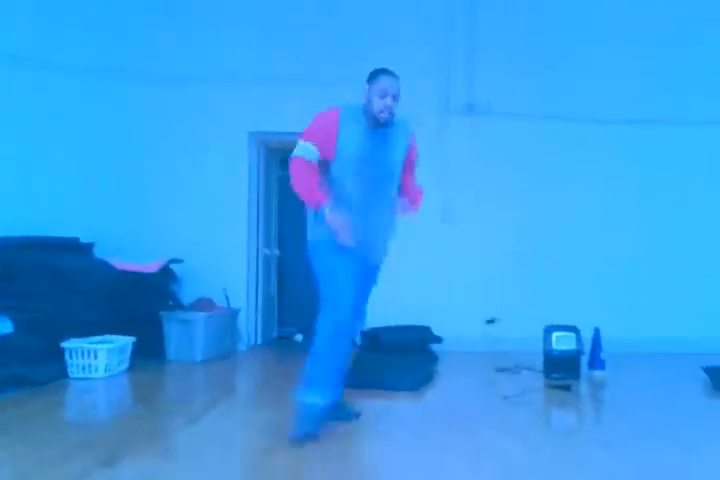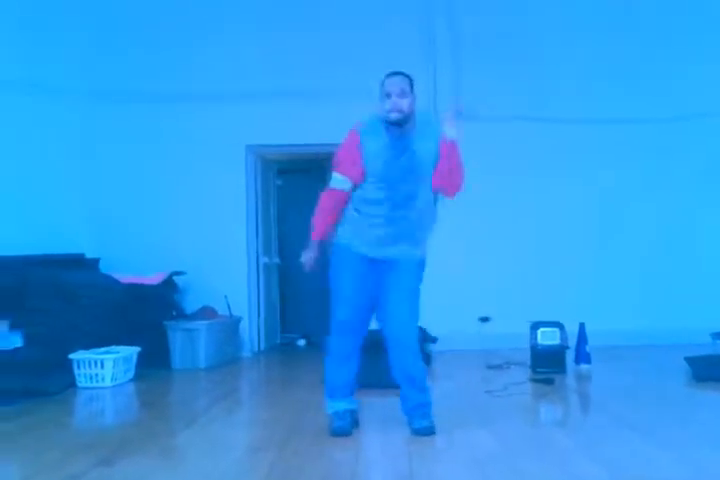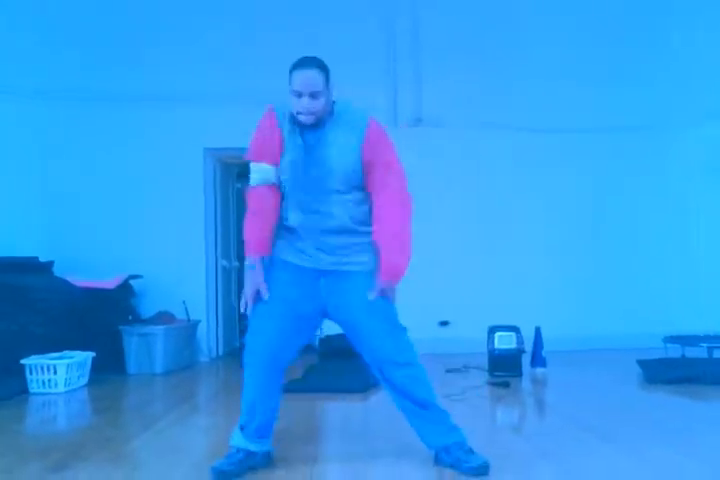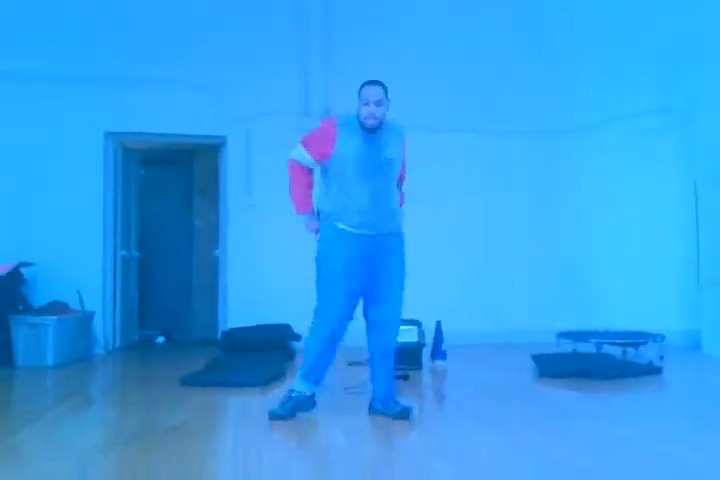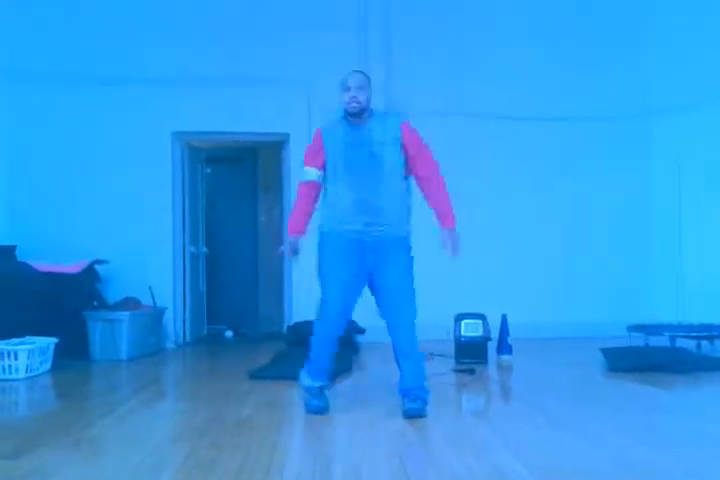
dt=1s
person 1, frame 1
left shoulder: (403, 136)
right shoulder: (336, 120)
left elbow: (404, 181)
right elbow: (301, 165)
left wrist: (411, 197)
right wrist: (327, 208)
left hip: (370, 243)
right hip: (333, 239)
left knee: (346, 318)
right knee: (339, 311)
left ankle: (326, 399)
right ankle: (313, 401)
person 1, frame 2
left shoulder: (434, 134)
right shoulder: (362, 136)
left elbow: (449, 187)
right elbow: (336, 192)
left wrist: (451, 144)
right wrist: (315, 242)
left hip: (404, 255)
right hip: (354, 250)
left knee: (401, 333)
right knee: (346, 326)
left ankle: (418, 409)
right ankle: (341, 406)
person 1, frame 3
left shoulder: (364, 129)
right shoulder: (274, 125)
left elbow: (392, 200)
right elbow: (263, 194)
left wrist: (391, 268)
right wrist: (254, 262)
left hip: (356, 270)
right hip: (295, 268)
left knee: (393, 358)
right knee: (264, 351)
left ankle: (448, 443)
right ankle: (251, 445)
person 1, frame 4
left shoulder: (396, 138)
right shoulder: (334, 131)
right elbow: (299, 162)
right wrist: (305, 211)
left hip: (387, 239)
right hip: (342, 237)
left knee: (386, 319)
right knee: (331, 316)
left ankle: (384, 395)
right ankle: (304, 390)
person 1, frame 5
left shoulder: (398, 128)
right shoulder: (328, 134)
left elbow: (429, 174)
right elbow: (310, 185)
left wrist: (447, 222)
right wrist: (295, 231)
left hip: (390, 240)
right hip: (339, 239)
left knee: (402, 317)
right knee: (333, 312)
left ankle: (414, 391)
right ankle: (314, 381)
